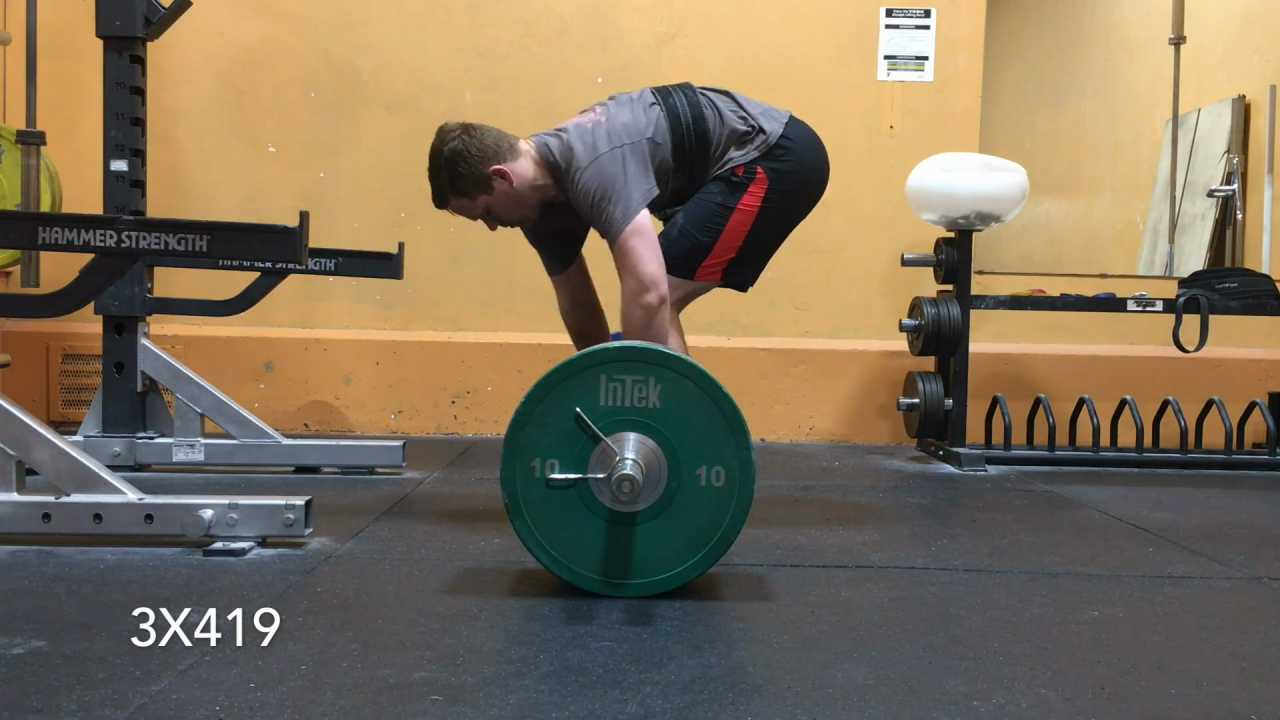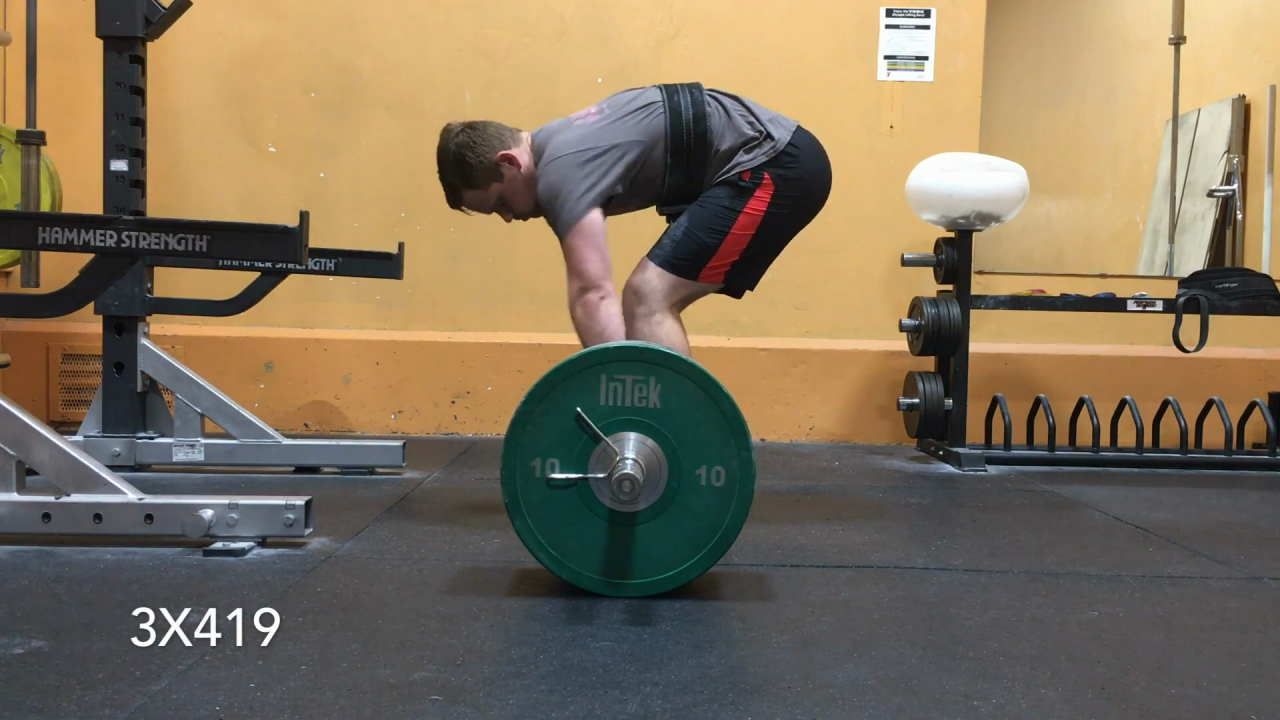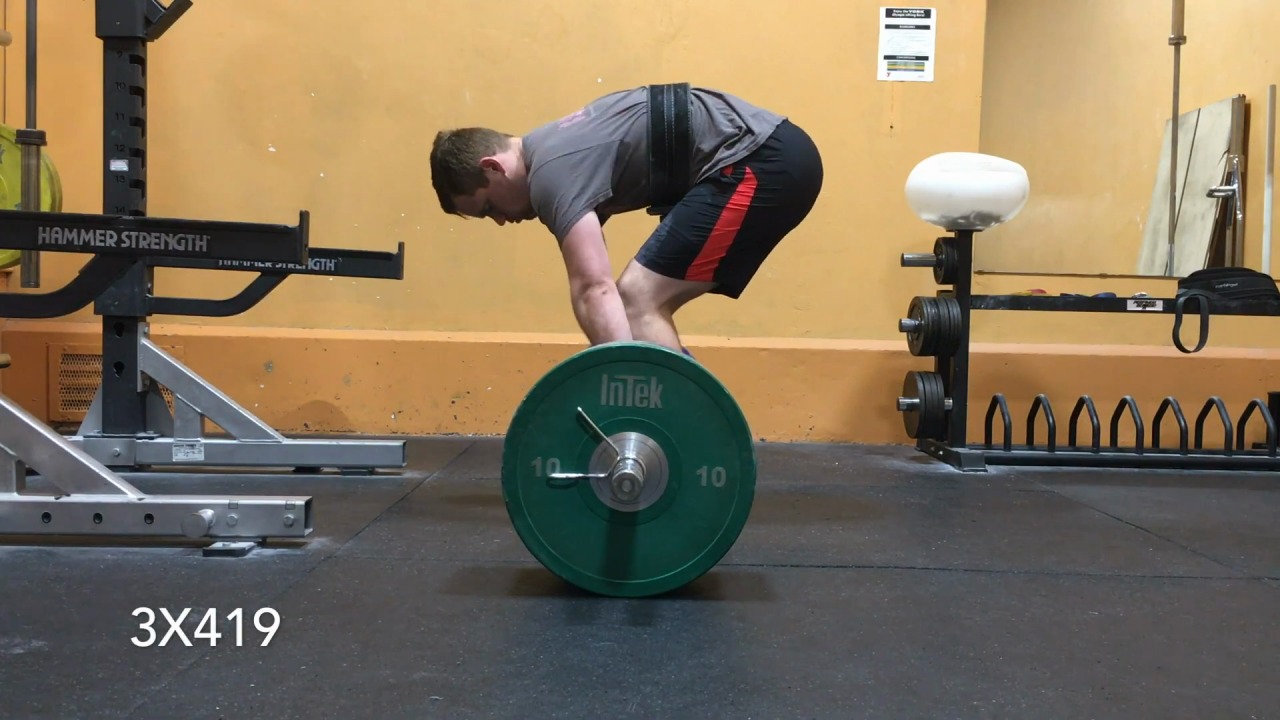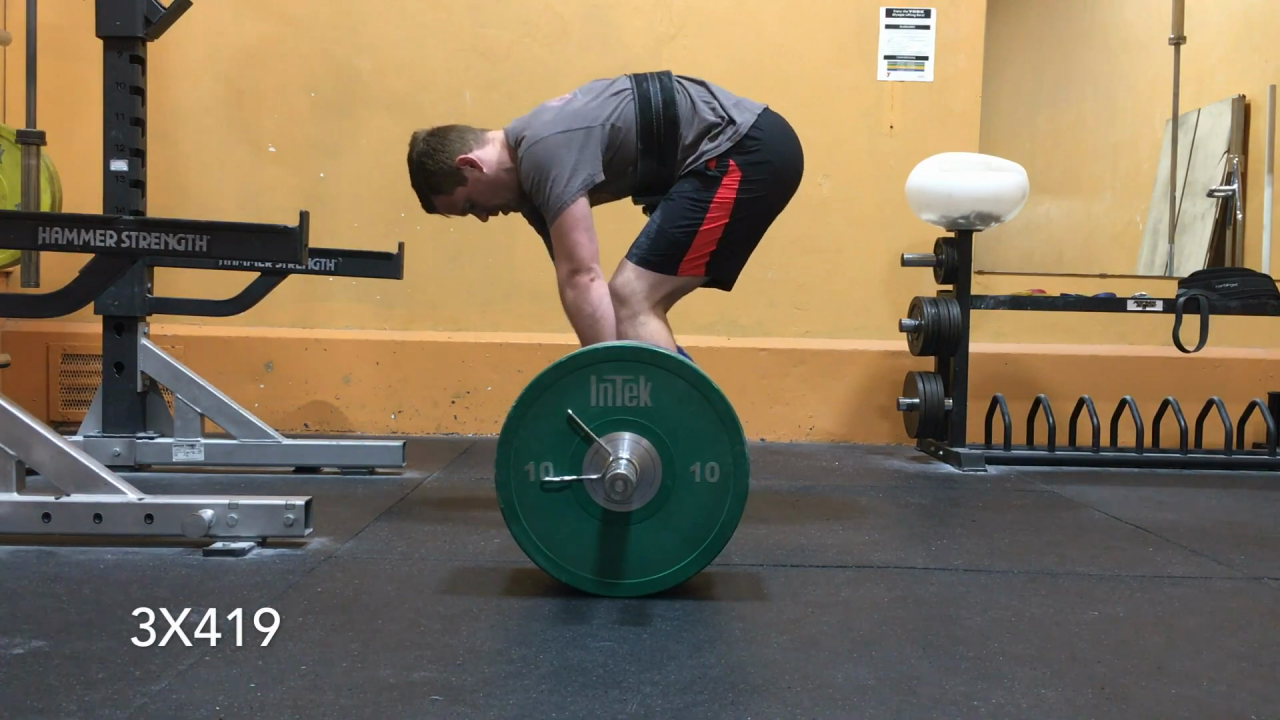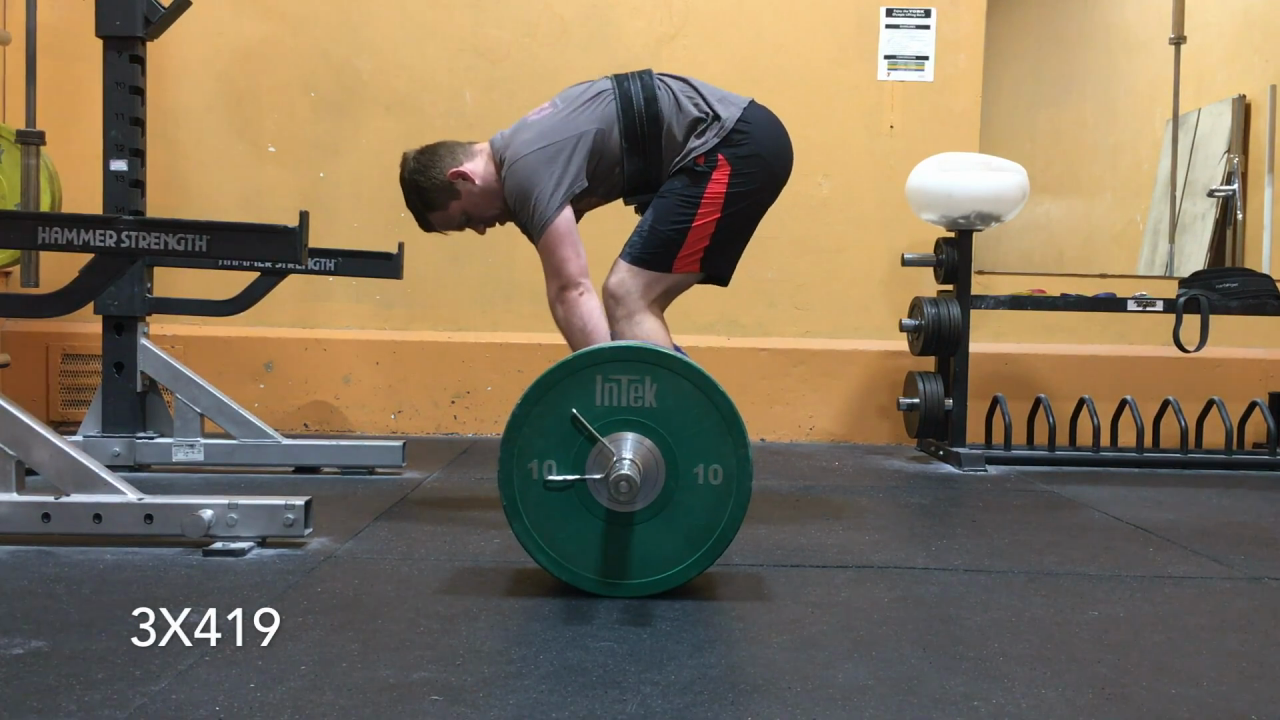
dt=0.5s
person 1, frame 1
left shoulder: (591, 167)
right shoulder: (545, 203)
left elbow: (650, 293)
right elbow: (578, 303)
left hip: (776, 156)
right hip: (768, 158)
left knee: (653, 304)
right knee: (654, 312)
person 1, frame 2
left shoulder: (562, 170)
right shoulder: (564, 160)
left elbow: (592, 293)
right elbow: (595, 291)
left hip: (776, 165)
right hip: (777, 162)
left knee: (649, 299)
right knee: (653, 301)
person 1, frame 3
left shoulder: (552, 172)
right shoulder: (561, 161)
left elbow: (593, 289)
right elbow: (596, 287)
left hip: (764, 160)
right hip: (774, 158)
left knee: (638, 299)
right knee: (643, 303)
person 1, frame 4
left shoulder: (543, 152)
right shoulder: (533, 164)
left elbow: (581, 276)
right elbow: (575, 278)
left hip: (748, 151)
right hip: (754, 148)
left knee: (632, 298)
right knee: (638, 300)
person 1, frame 5
left shoulder: (526, 170)
right shoulder: (524, 158)
left elbow: (571, 290)
right elbow: (571, 289)
left hip: (734, 146)
right hip: (744, 141)
left knee: (627, 296)
right knee: (634, 299)
